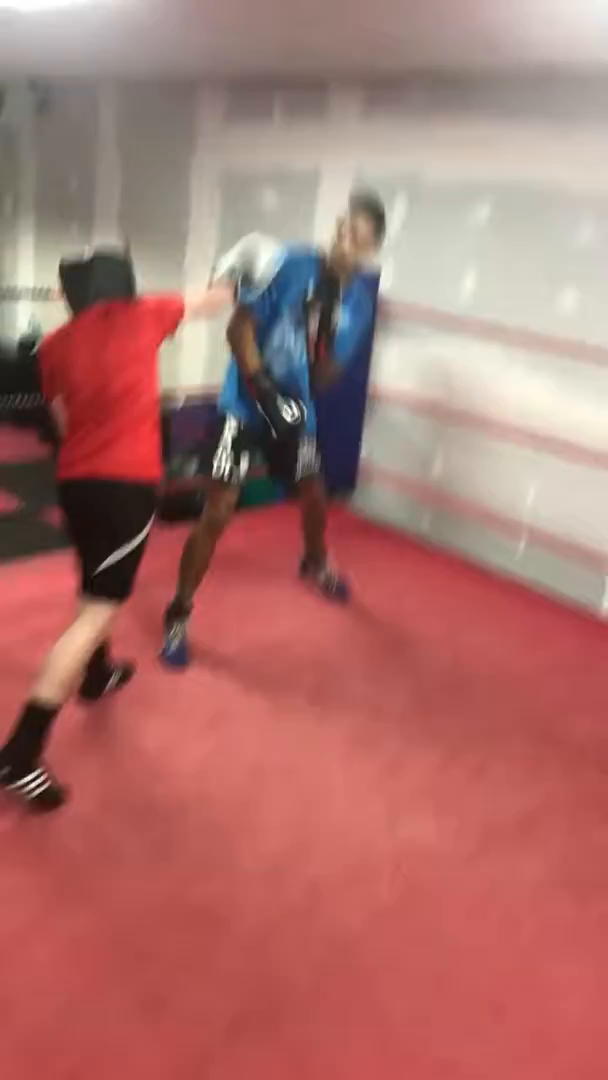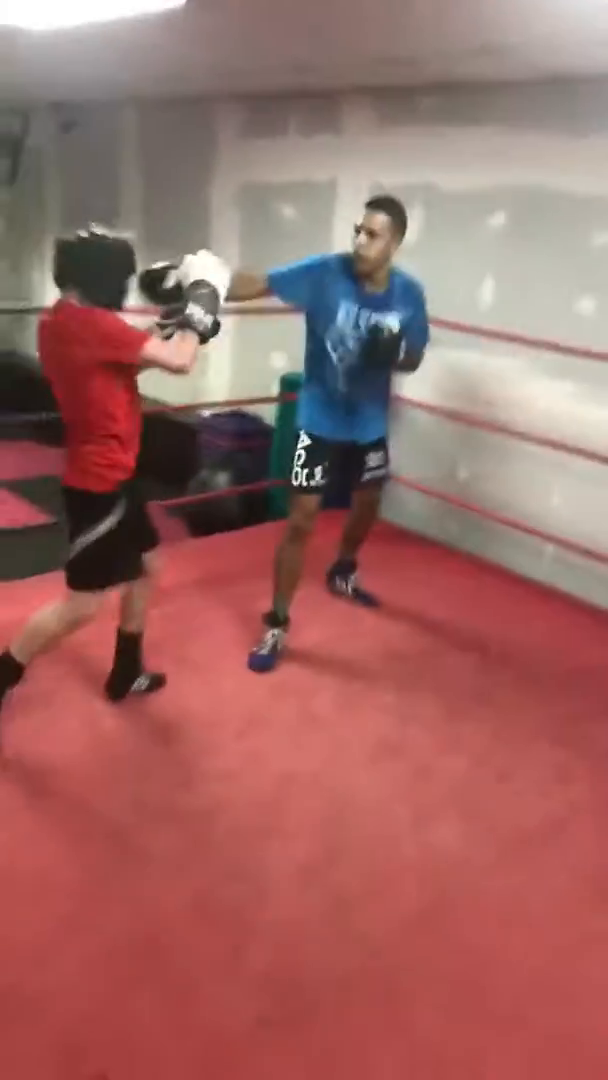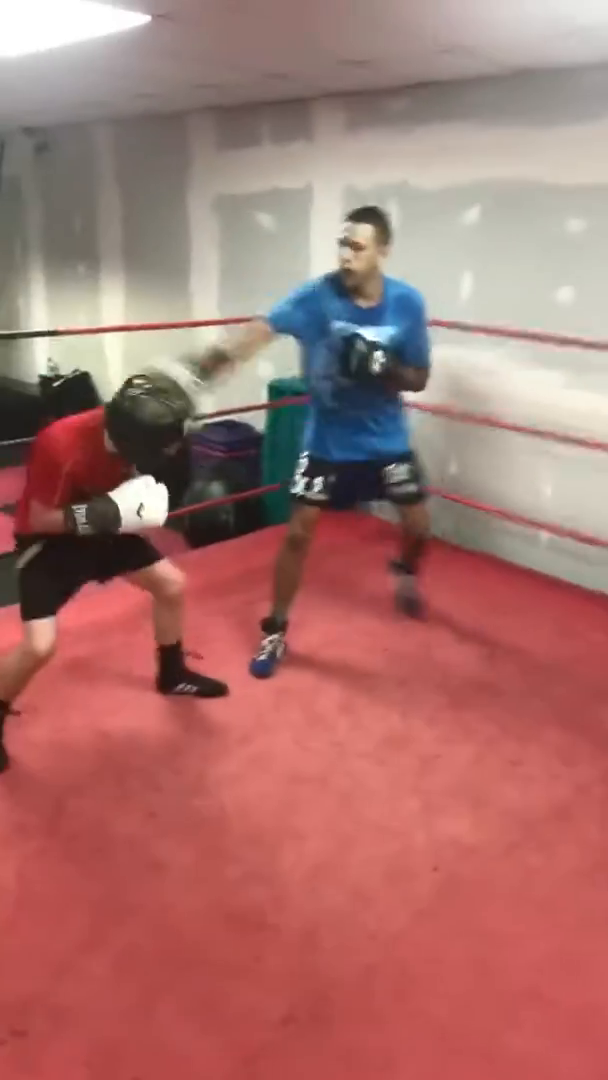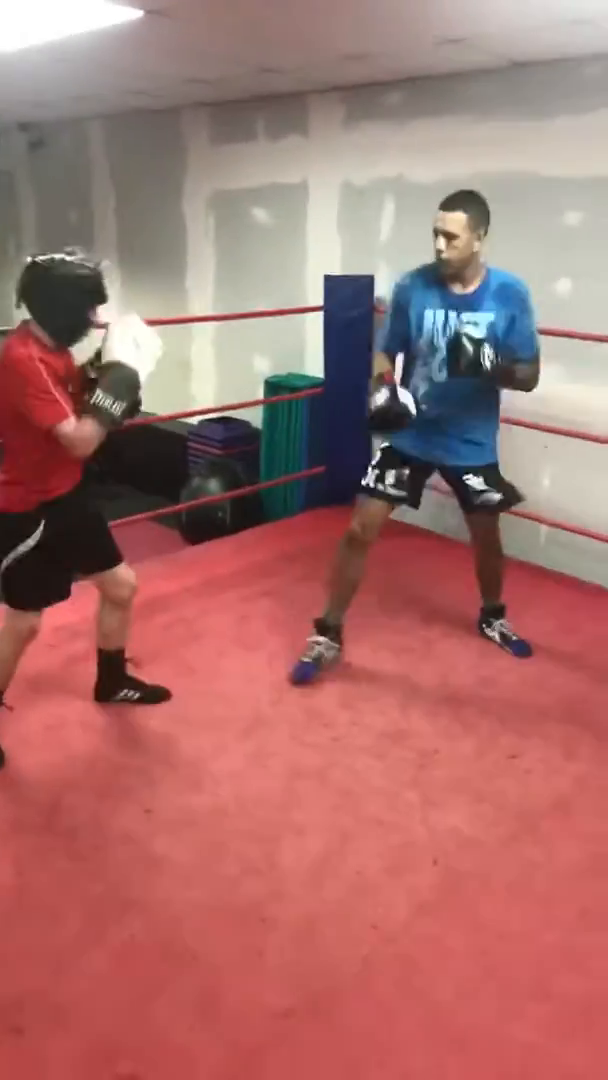
dt=0.4s
person 1, frame 1
left shoulder: (56, 344)
right shoulder: (138, 315)
left elbow: (65, 418)
right elbow: (213, 299)
left hip: (76, 480)
right hip: (126, 481)
left knee: (99, 590)
right knee: (96, 610)
left ankle: (96, 672)
person 1, frame 2
left shoulder: (56, 321)
right shoulder: (91, 325)
right elbow: (177, 359)
left wrist: (167, 323)
right wrist: (201, 300)
left hip: (107, 477)
right hip: (101, 484)
left knee: (142, 570)
right knee: (81, 603)
left ankle: (127, 673)
person 1, frame 3
left shoulder: (125, 432)
right shoulder: (62, 445)
right elbow: (40, 518)
right wrist: (106, 514)
left hip: (102, 523)
right hip: (49, 537)
left knee: (171, 583)
right knee: (40, 644)
left ankle: (172, 674)
person 1, frame 4
left shoulder: (49, 346)
left elbow: (73, 400)
right elbow: (81, 441)
left wrist: (102, 373)
right wrist: (121, 380)
left hip: (67, 496)
left knee: (122, 587)
left ankle: (111, 681)
person 2, frame 1
left shoulder: (357, 301)
right shoulder: (292, 264)
left elbow: (327, 373)
right elbow: (239, 325)
left wrist: (324, 319)
right wrist: (264, 389)
left hip: (295, 412)
right hip: (247, 406)
left knee: (314, 497)
right knee: (217, 514)
left ankle: (316, 564)
right ankle: (177, 616)
person 2, frame 2
left shoulder: (409, 294)
right shoulder: (323, 272)
left elbow: (415, 357)
right elbow: (258, 286)
left wrist: (399, 353)
left hip: (370, 421)
right hip: (321, 419)
left knee: (367, 505)
right knee: (302, 521)
left ankle: (342, 573)
right ankle: (277, 624)
person 2, frame 3
left shoulder: (408, 304)
right shoulder: (315, 295)
left elbow: (419, 378)
right elbow: (259, 331)
left wrist: (386, 369)
right wrist: (206, 366)
left hip: (385, 436)
right hip: (327, 436)
left knee: (417, 526)
right knee: (299, 535)
left ankle: (405, 572)
right ankle: (276, 631)
person 2, frame 4
left shoulder: (510, 294)
right shoulder: (411, 287)
left elbow: (528, 376)
right elbow: (384, 353)
left wrist: (492, 365)
right wrist: (384, 391)
left hip: (471, 442)
right hip: (406, 435)
left knee: (486, 536)
right knee: (361, 530)
left ankle: (493, 618)
right ankle: (327, 635)
